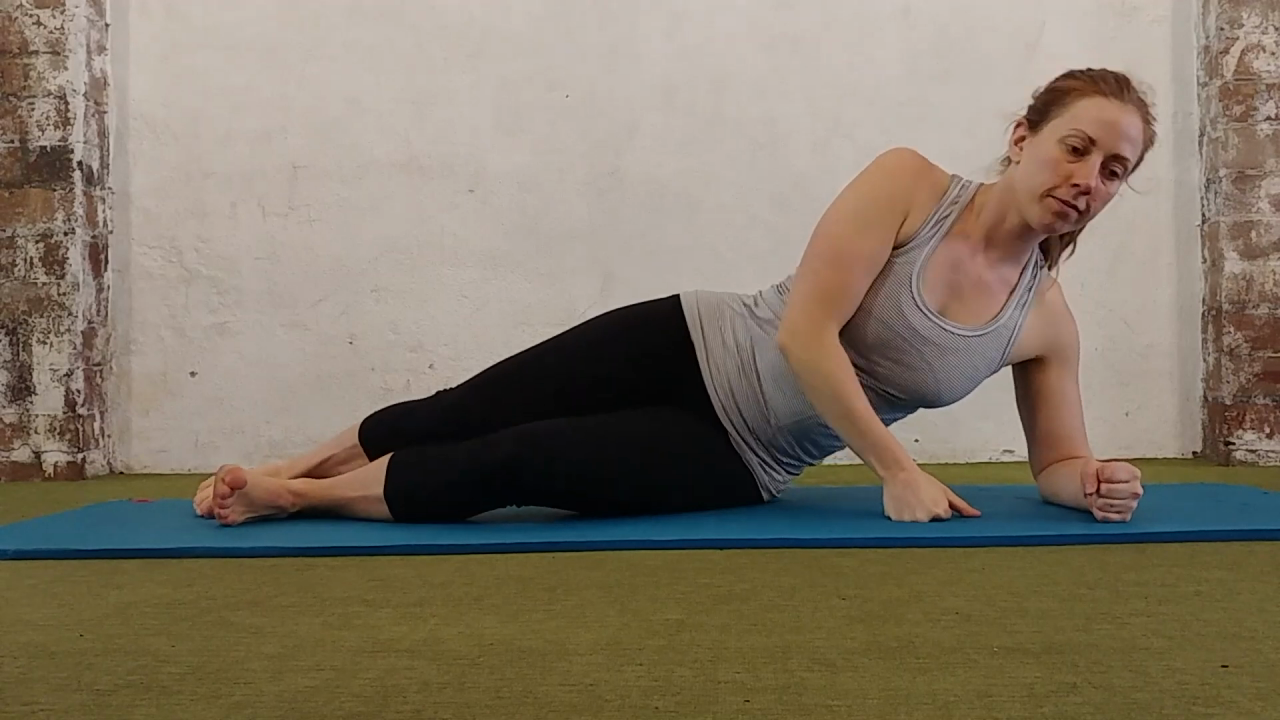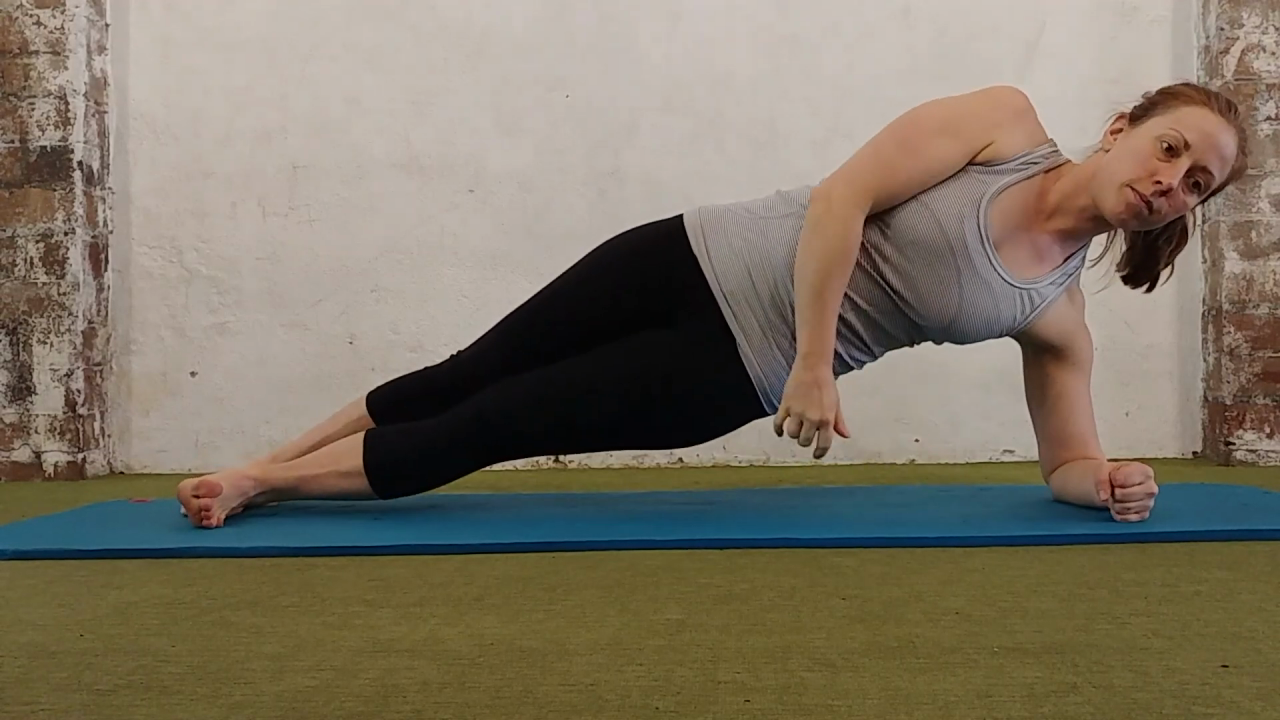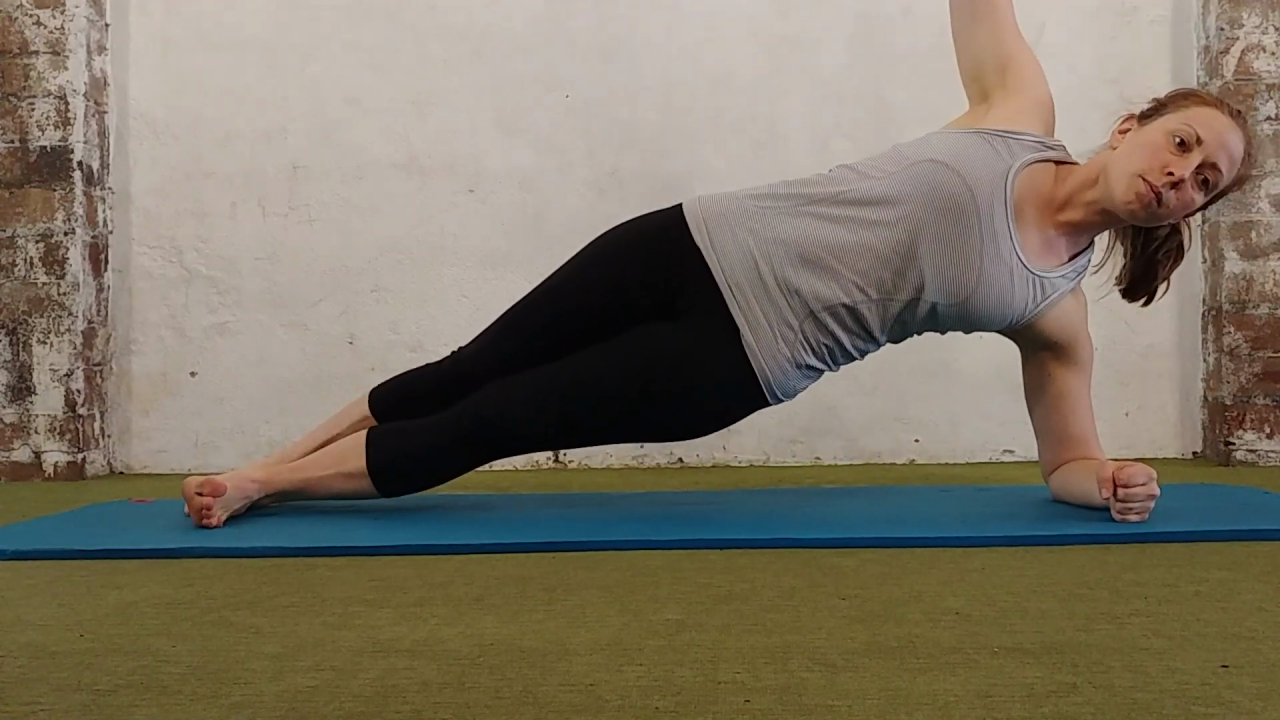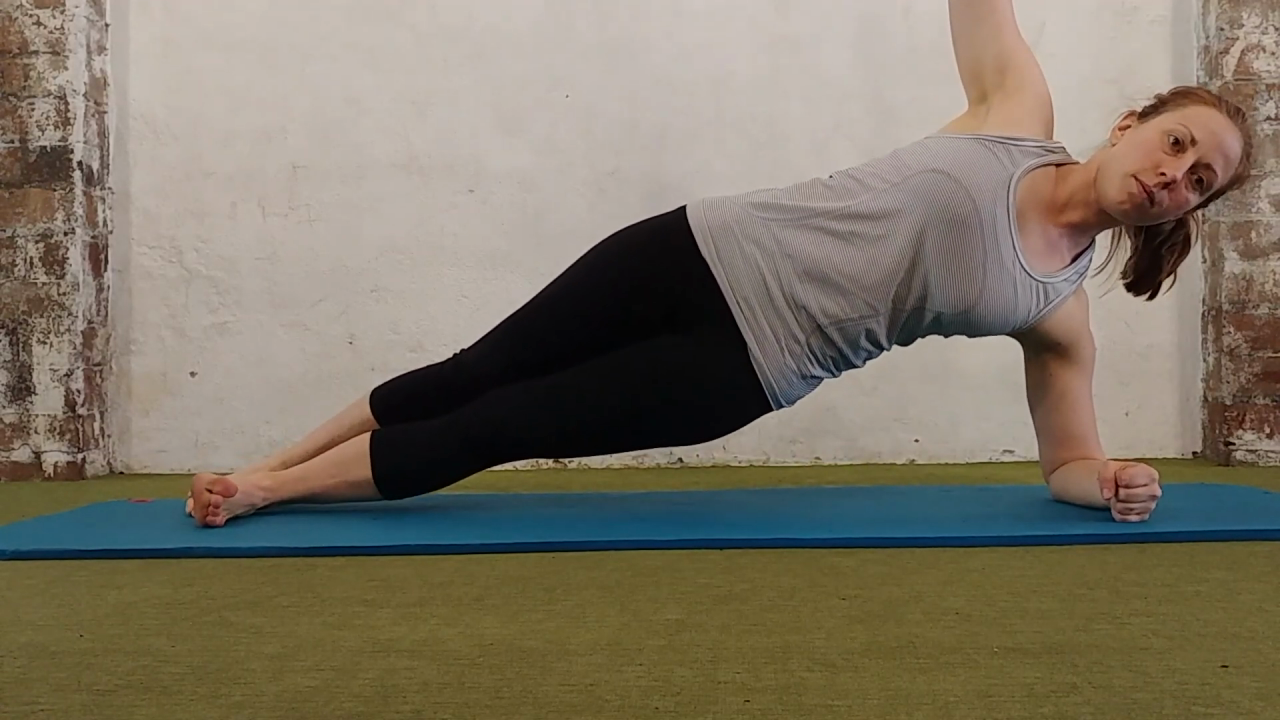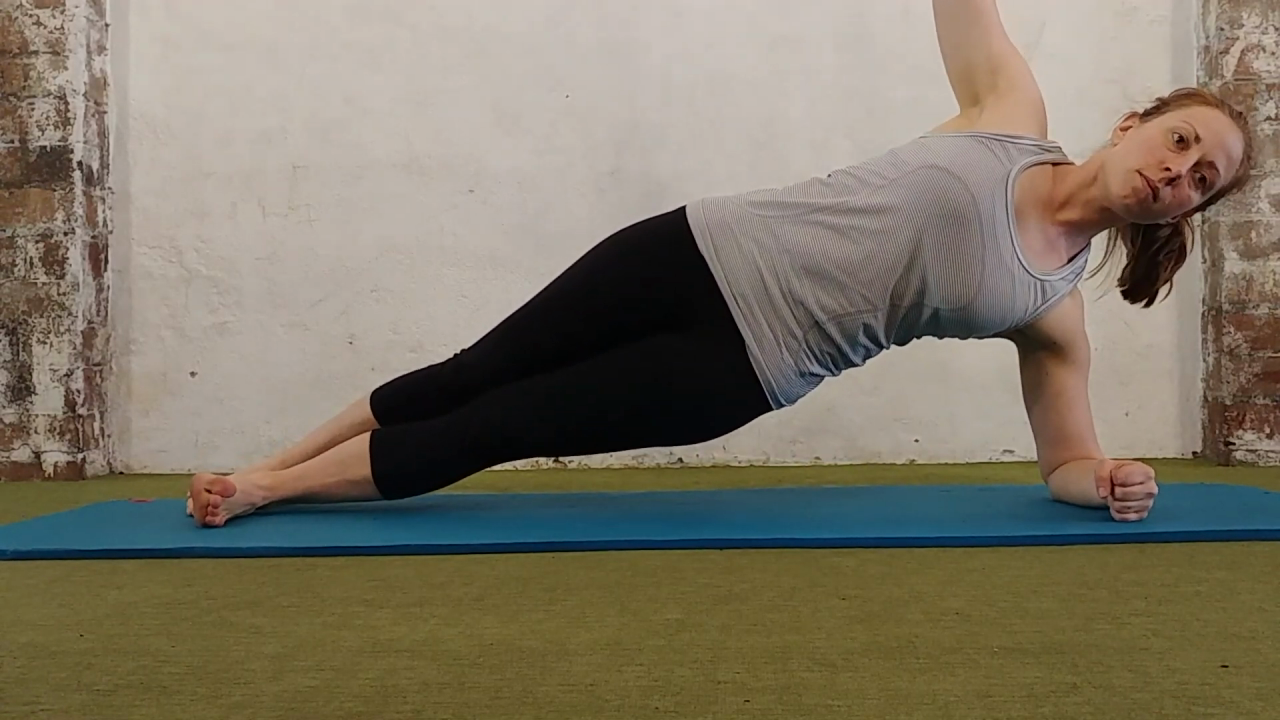
dt=1s
person 1, frame 1
left shoulder: (1046, 326)
right shoulder: (907, 181)
left elbow: (1056, 462)
right elbow: (804, 334)
left wrist: (1092, 482)
right wrist: (896, 473)
left hip: (737, 464)
right hip: (684, 347)
left knee: (506, 466)
right knee: (447, 418)
left ankle: (288, 495)
right ankle: (273, 481)
person 1, frame 2
left shoulder: (1060, 319)
right shoulder: (1007, 122)
left elbow: (1067, 462)
right elbow: (838, 196)
left wrist: (1110, 482)
right wrist: (819, 360)
left hip: (732, 372)
right hip: (696, 260)
left knee: (485, 431)
right knee: (462, 378)
left ankle: (260, 487)
right ankle: (253, 473)
person 1, frame 3
left shoulder: (1056, 312)
right shoulder: (1022, 109)
left elbow: (1067, 459)
left wrist: (1112, 483)
left hip: (732, 360)
right hip: (696, 247)
left knee: (482, 429)
right knee: (461, 374)
left ankle: (257, 489)
right ankle: (256, 471)
person 1, frame 4
left shoulder: (1060, 312)
right shoulder: (1021, 111)
left elbow: (1068, 460)
left wrist: (1114, 482)
left hip: (740, 368)
right hip: (702, 251)
left knee: (488, 432)
right knee: (470, 375)
left ankle: (261, 492)
right ankle: (259, 472)
person 1, frame 5
left shoulder: (1056, 312)
right shoulder: (1015, 113)
left elbow: (1066, 461)
left wrist: (1113, 483)
left hip: (738, 369)
right hip: (698, 253)
left knee: (490, 431)
right knee: (470, 375)
left ankle: (259, 493)
right ankle: (259, 470)
